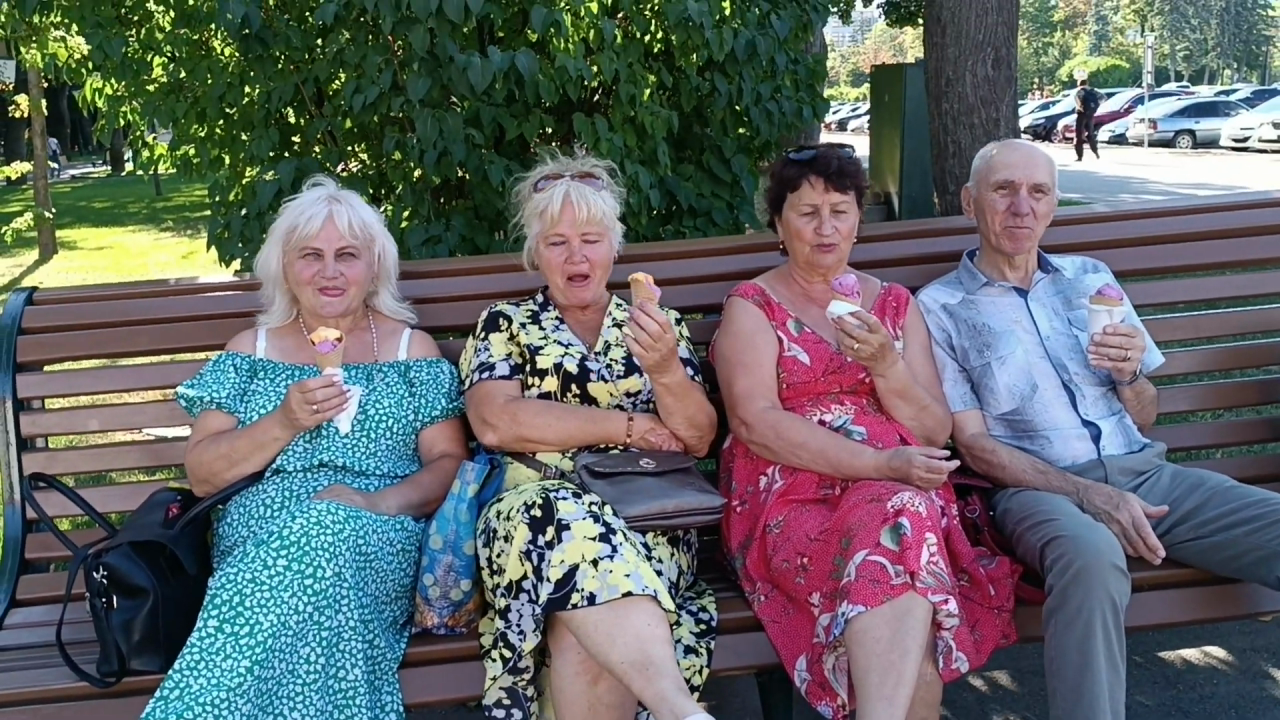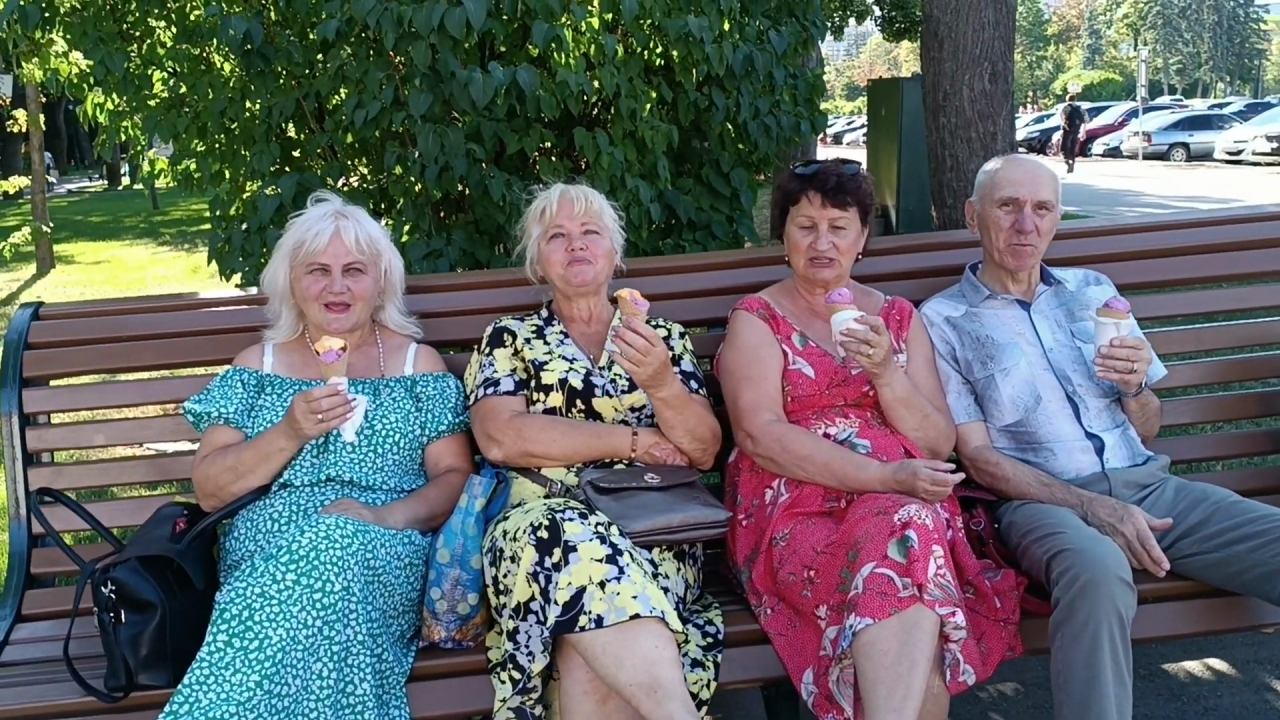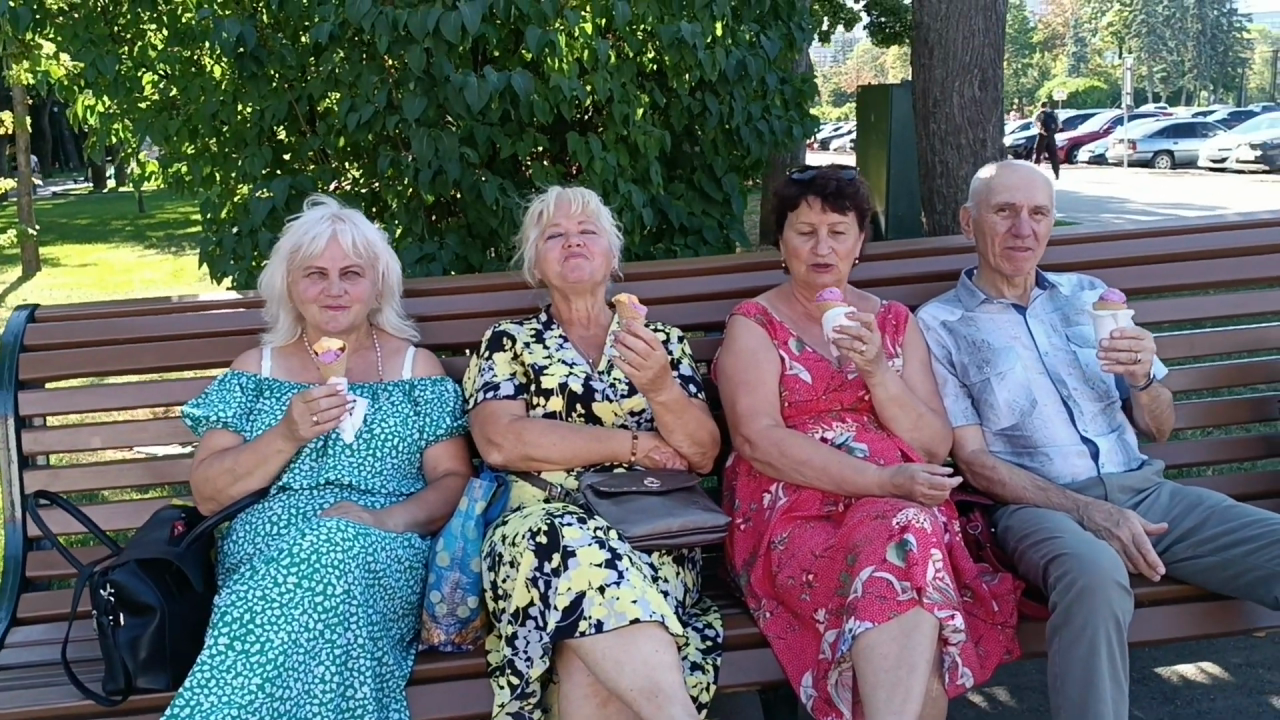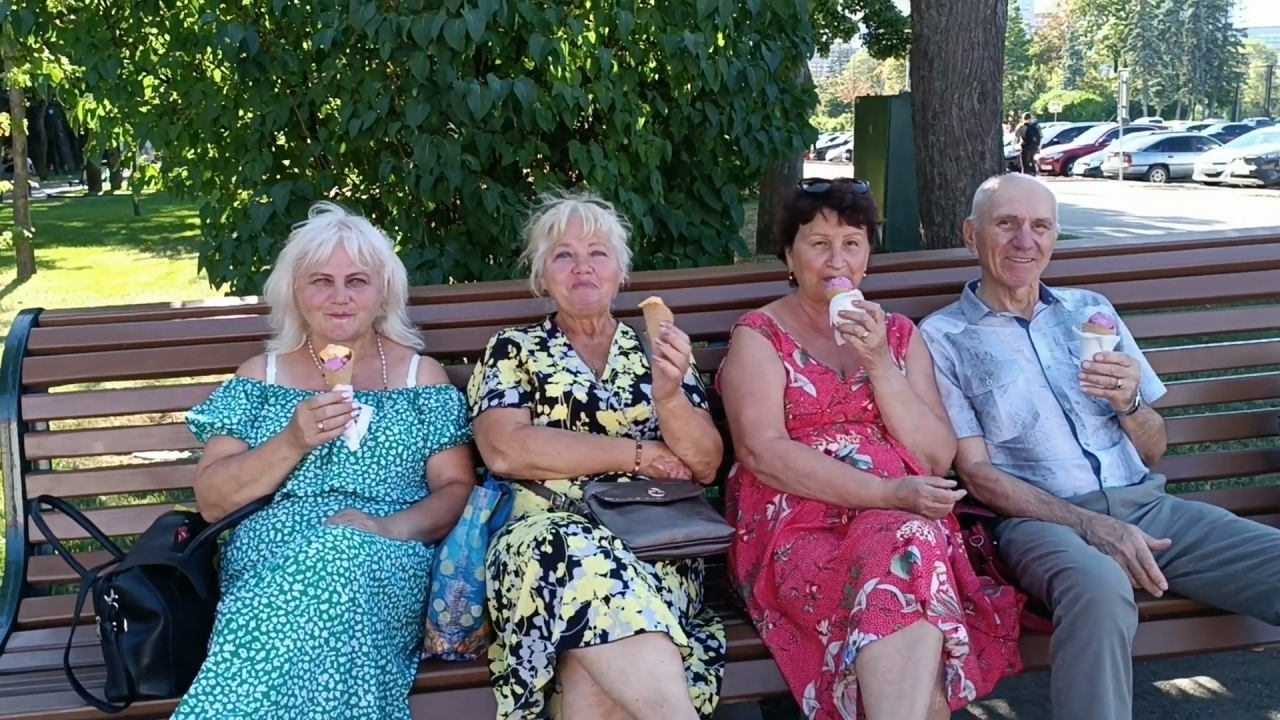
dt=0.4s
person 1, frame 1
left shoulder: (1091, 276)
right shoulder: (940, 307)
right elbow: (975, 444)
left wrist: (1129, 375)
right wrist: (1087, 493)
left hip: (1145, 472)
right hip: (1038, 488)
right knee: (1091, 556)
person 1, frame 2
left shoulder: (1093, 290)
right shoulder: (943, 320)
right elbow: (979, 456)
left wrist: (1134, 388)
right wrist: (1091, 506)
left hip: (1149, 485)
right hip: (1042, 500)
right knee: (1097, 569)
person 1, frame 3
left shoulder: (1088, 294)
right shoulder: (940, 325)
left elbow: (1158, 429)
right elbow: (974, 460)
left wrist: (1144, 378)
right wrist: (1088, 511)
left hip: (1142, 489)
right hip: (1038, 505)
right knee: (1095, 574)
person 1, frame 4
left shoulder: (1091, 310)
right shoulder: (944, 337)
left elbow: (1153, 450)
right elbow: (977, 473)
left wrist: (1128, 403)
right wrist: (1090, 525)
left hip: (1146, 503)
right hip: (1041, 518)
right knee: (1099, 588)
person 2, frame 1
left shoulder: (895, 302)
right shoulder: (751, 306)
left elbow: (934, 432)
right elbow: (756, 424)
left wrist: (884, 363)
right wrist: (880, 464)
left hip: (898, 487)
right hip: (790, 496)
left knee: (898, 521)
right knee: (899, 534)
person 2, frame 2
left shoulder: (898, 316)
right shoulder: (756, 319)
left elbow: (938, 444)
right elbow: (761, 437)
left wrist: (885, 372)
right wrist: (886, 476)
left hip: (901, 500)
right hip: (796, 508)
left knee: (907, 532)
right knee: (905, 553)
person 2, frame 3
left shoulder: (894, 320)
right shoulder: (754, 323)
left elbow: (935, 447)
right elbow: (759, 441)
left wrist: (877, 370)
right wrist: (884, 480)
left hip: (897, 503)
right hip: (793, 513)
left knee: (906, 534)
right knee: (903, 552)
person 2, frame 4
left shoulder: (899, 333)
right shoulder: (759, 335)
left elbow: (937, 457)
right elbow: (763, 454)
left wrist: (881, 365)
right wrist: (888, 494)
left hip: (902, 517)
right hip: (797, 524)
left knee: (905, 549)
right knee: (907, 562)
person 3, frame 1
left shoulder: (659, 323)
right shoulder: (504, 324)
left elbow: (699, 437)
right elbow: (496, 424)
left wrist: (665, 370)
right wrist: (630, 426)
right hip: (540, 510)
right knee: (566, 526)
person 3, frame 2
left shoulder: (663, 336)
right shoulder: (509, 338)
left elbow: (703, 450)
right elbow: (501, 438)
left wrist: (660, 383)
right wrist: (635, 441)
right hip: (547, 524)
right knee: (573, 545)
person 3, frame 3
left shoulder: (662, 339)
right shoulder: (508, 342)
left elbow: (702, 454)
right elbow: (500, 442)
left wrist: (659, 387)
right wrist: (635, 444)
right hip: (544, 528)
right knee: (570, 549)
person 3, frame 4
left shoulder: (658, 348)
right shoulder: (513, 350)
left elbow: (705, 466)
right elbow: (505, 451)
left wrist: (671, 396)
right wrist: (638, 454)
right hip: (548, 537)
right knee: (576, 559)
person 4, frame 1
left shoulder: (412, 349)
right shoulder: (251, 350)
left elbow: (449, 463)
right elbow: (201, 475)
left wrist: (380, 503)
right wrist: (284, 423)
left hip: (376, 539)
right hip: (261, 535)
left knee: (330, 534)
right knee: (315, 546)
person 4, frame 2
left shoulder: (418, 362)
right shoulder: (257, 365)
left elbow: (456, 478)
right elbow: (209, 490)
left wrist: (388, 517)
right wrist: (289, 433)
left hip: (383, 553)
right hip: (267, 550)
left knee: (339, 546)
right knee: (326, 559)
person 4, frame 3
left shoulder: (416, 366)
right shoulder: (255, 369)
left elbow: (455, 481)
right elbow: (207, 494)
left wrist: (386, 520)
right wrist: (288, 435)
left hip: (382, 556)
right hip: (264, 554)
left knee: (341, 549)
right knee: (328, 558)
person 4, frame 4
left shoulder: (421, 374)
right shoulder: (259, 376)
left elbow: (457, 490)
right elbow: (211, 501)
left wrist: (390, 528)
right wrist: (292, 443)
left hip: (384, 563)
right hip: (270, 560)
left knee: (343, 560)
right knee: (331, 568)
